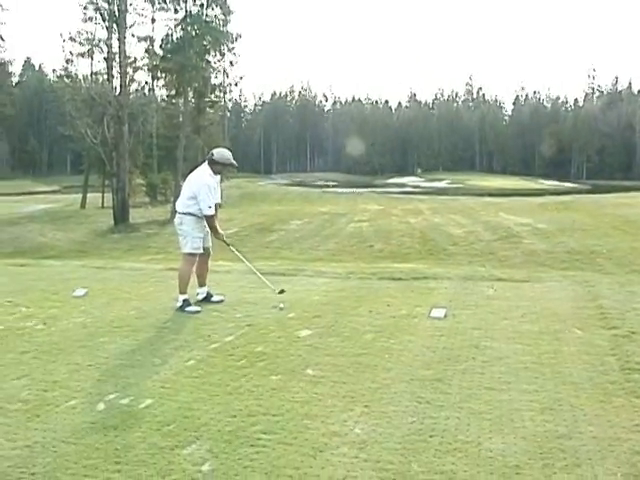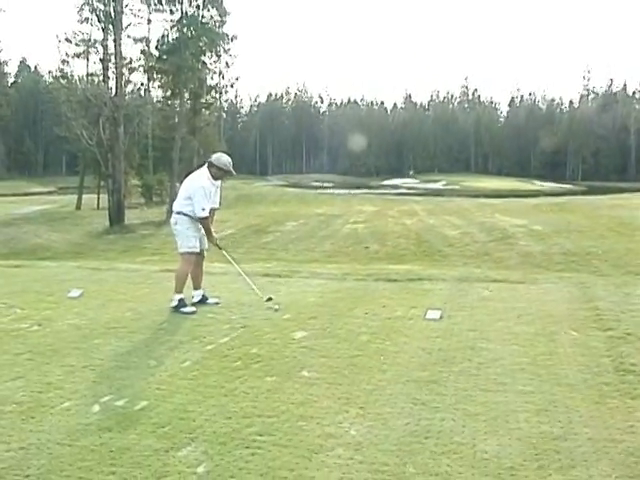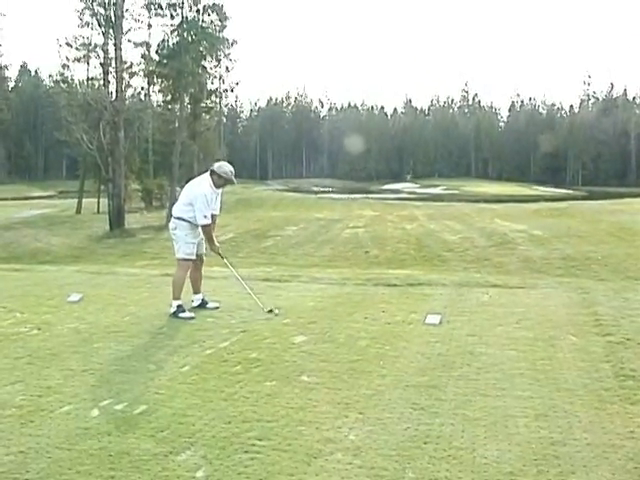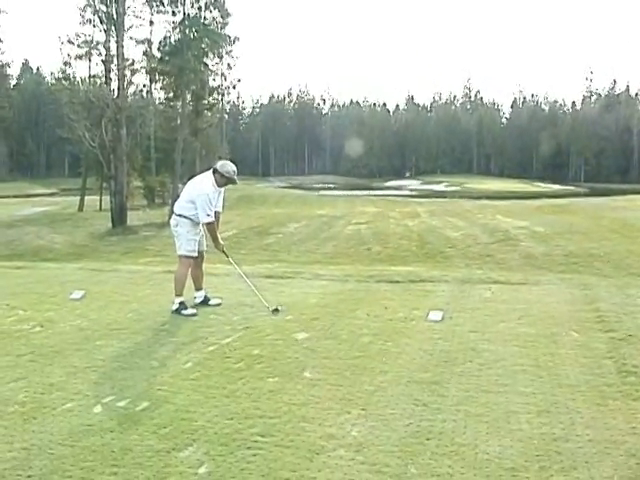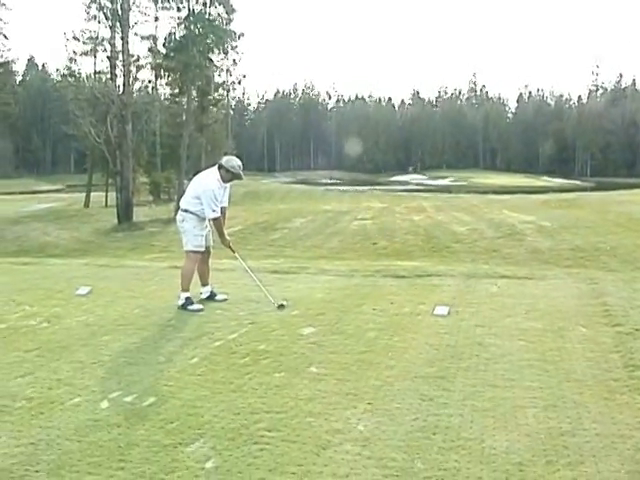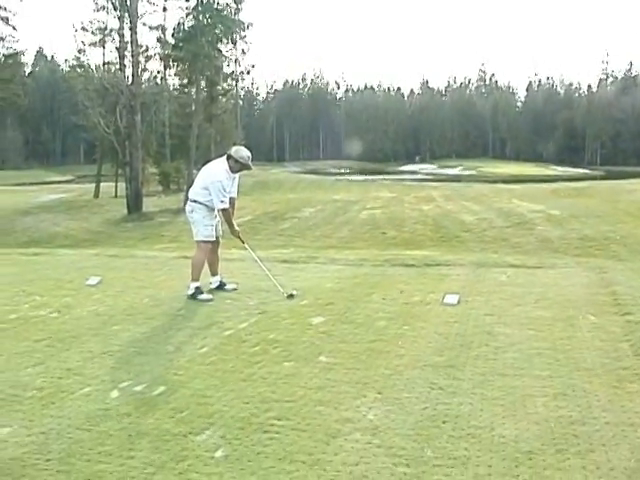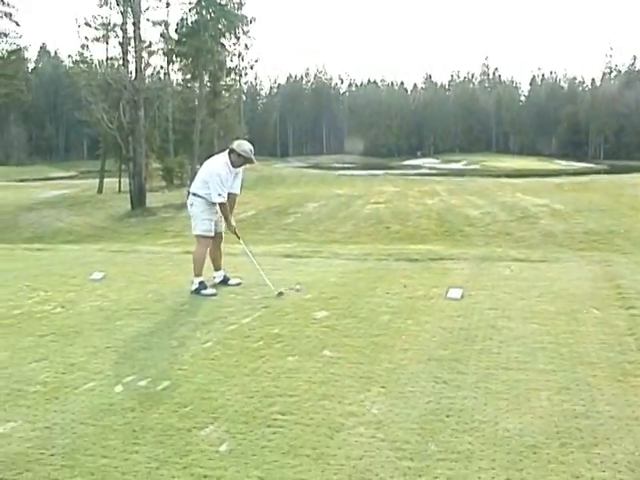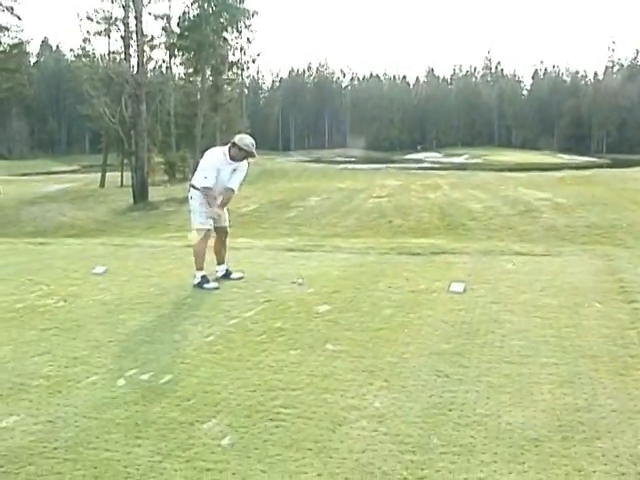
dt=0.2s
person 1, frame 1
left shoulder: (214, 175)
right shoulder: (204, 180)
left elbow: (214, 203)
right elbow: (208, 212)
left wrist: (216, 226)
right wrist: (216, 231)
left hip: (198, 219)
right hip: (188, 220)
left knee: (205, 255)
right knee: (190, 259)
left ankle: (203, 293)
right ankle: (182, 300)
person 1, frame 2
left shoulder: (214, 179)
right shoulder: (201, 183)
left elbow: (212, 207)
right elbow: (202, 214)
left wrist: (210, 230)
right wrist: (210, 234)
left hip: (195, 220)
right hip: (184, 220)
left knee: (199, 258)
right knee: (188, 259)
left ankle: (198, 295)
right ankle: (177, 300)
person 1, frame 3
left shoulder: (215, 186)
right shoulder: (202, 190)
left elbow: (213, 213)
right elbow: (204, 222)
left wrist: (212, 237)
right wrist: (212, 243)
left hip: (194, 226)
right hip: (182, 225)
left knee: (198, 262)
right knee: (184, 265)
left ankle: (198, 299)
right ankle: (176, 306)
person 1, frame 4
left shoulder: (217, 183)
right shoulder: (204, 188)
left elbow: (216, 211)
right elbow: (208, 220)
left wrist: (217, 235)
right wrist: (216, 241)
left hip: (195, 222)
right hip: (183, 222)
left knee: (199, 259)
right knee: (186, 262)
left ankle: (200, 296)
right ankle: (178, 303)
person 1, frame 5
left shoulder: (223, 179)
right shoulder: (210, 184)
left elbow: (223, 207)
right elbow: (215, 215)
left wrist: (223, 231)
right wrist: (223, 237)
left hip: (201, 218)
right hip: (190, 218)
left knee: (205, 254)
right knee: (193, 257)
left ankle: (206, 292)
right ankle: (184, 298)
person 1, frame 6
left shoulder: (232, 169)
right shoulder: (218, 175)
left elbow: (231, 198)
right elbow: (223, 206)
left wrist: (232, 221)
right wrist: (232, 227)
left hip: (210, 208)
right hip: (199, 208)
left knee: (214, 244)
right knee: (204, 247)
left ankle: (216, 281)
right ankle: (194, 288)
person 1, frame 7
left shoulder: (237, 166)
right shoulder: (218, 167)
left elbow: (233, 194)
right elbow: (221, 200)
left wrist: (230, 217)
right wrist: (229, 222)
left hip: (212, 204)
right hip: (200, 202)
left knee: (217, 239)
right knee: (204, 242)
left ankle: (219, 276)
right ankle: (197, 283)
person 1, frame 8
left shoulder: (242, 164)
right shoulder: (214, 156)
left elbow: (230, 189)
right elbow: (206, 186)
left wrist: (220, 208)
right wrist: (212, 208)
left hip: (217, 199)
right hip: (200, 196)
left knee: (223, 234)
right knee: (204, 235)
left ankle: (222, 269)
right ankle: (199, 277)
